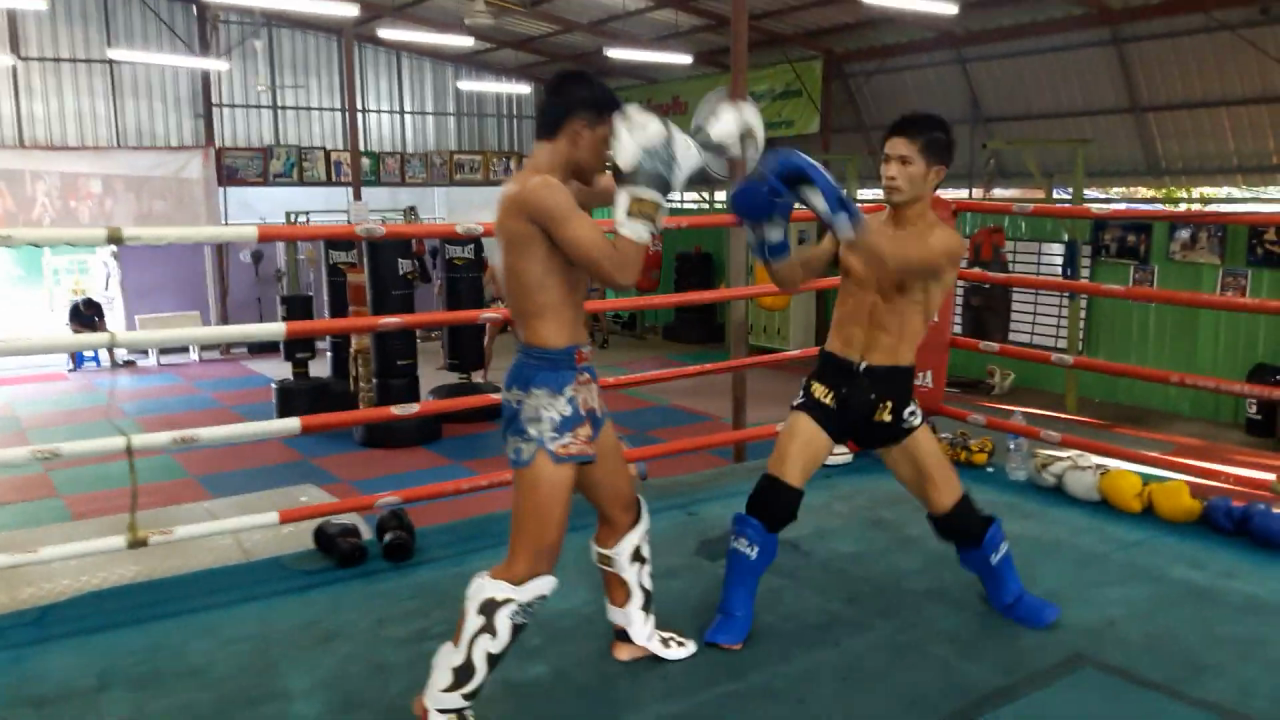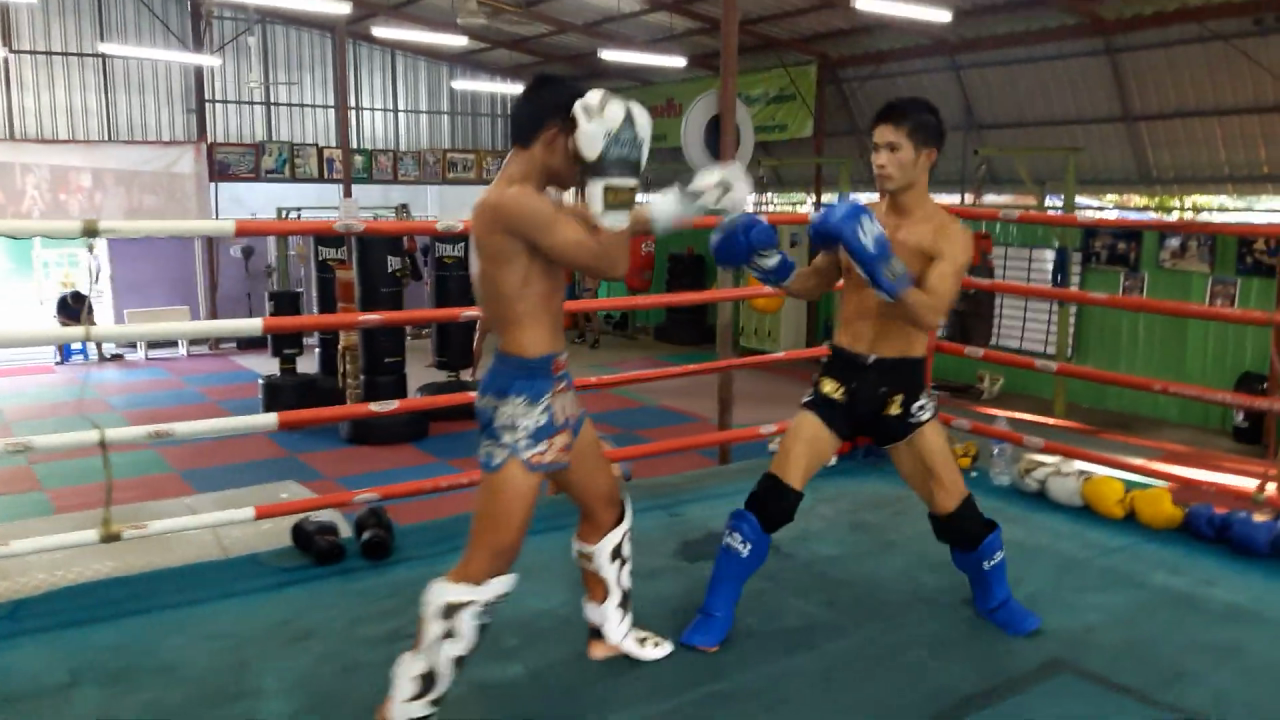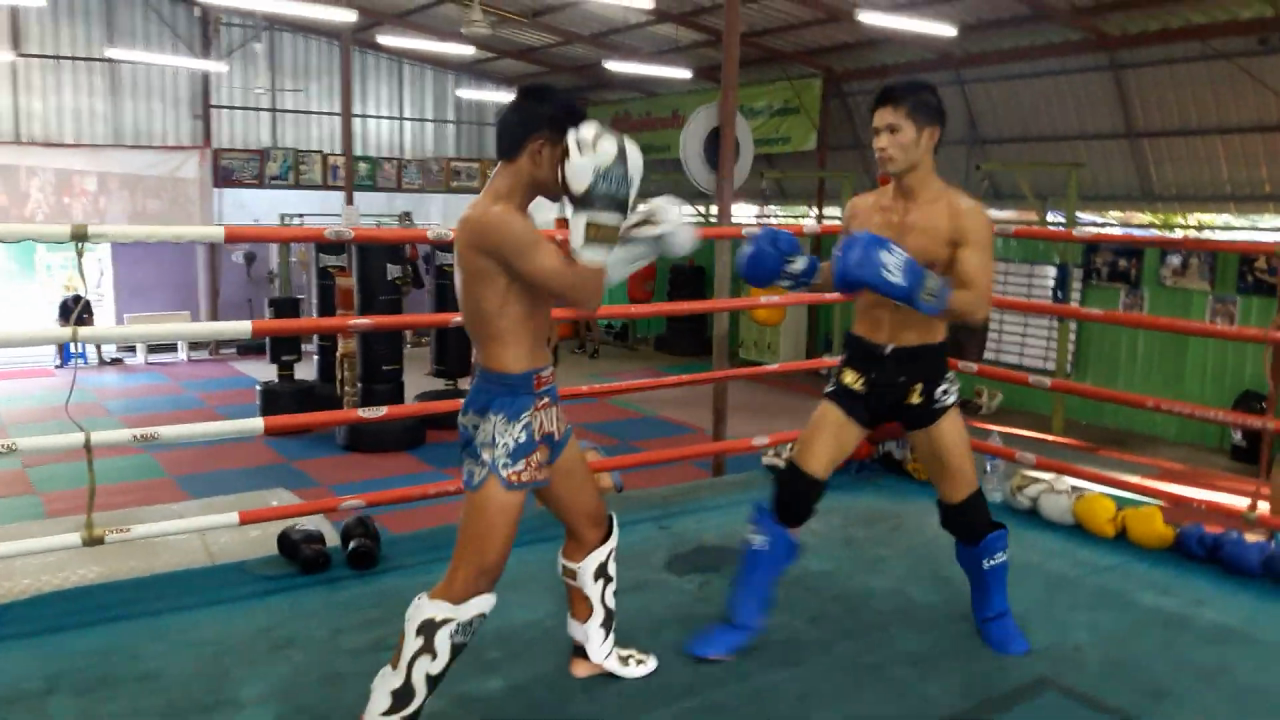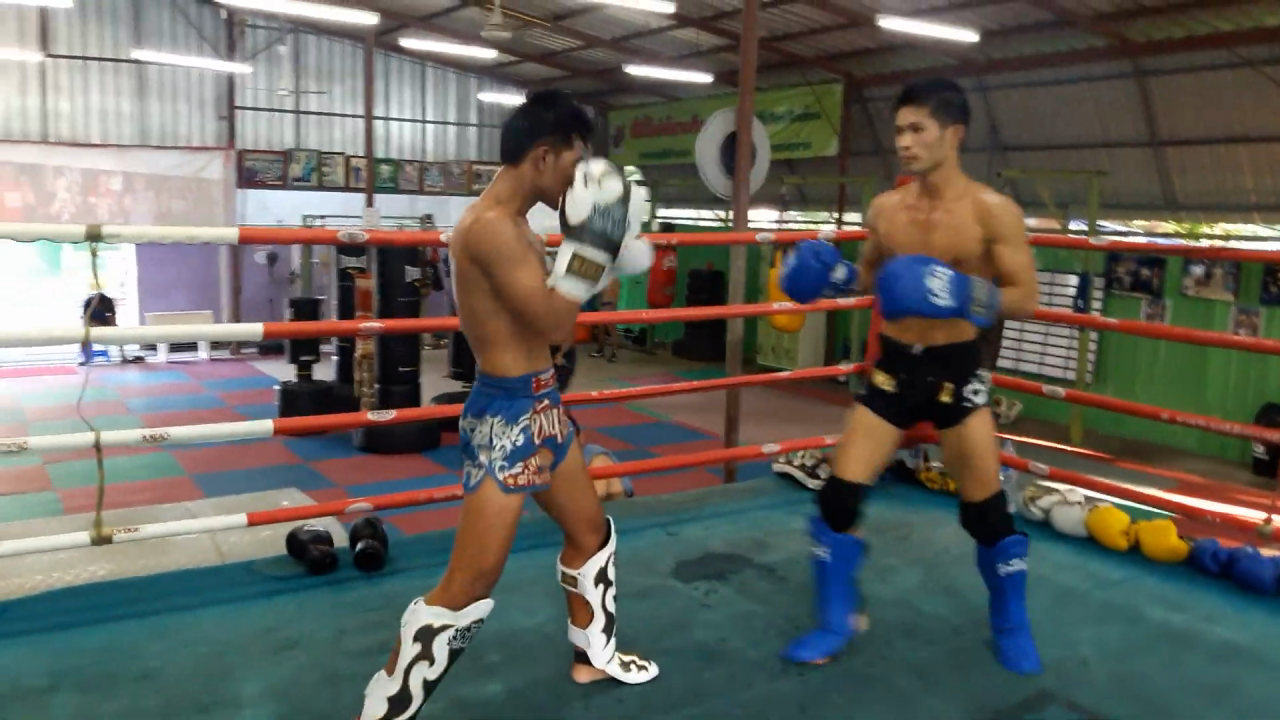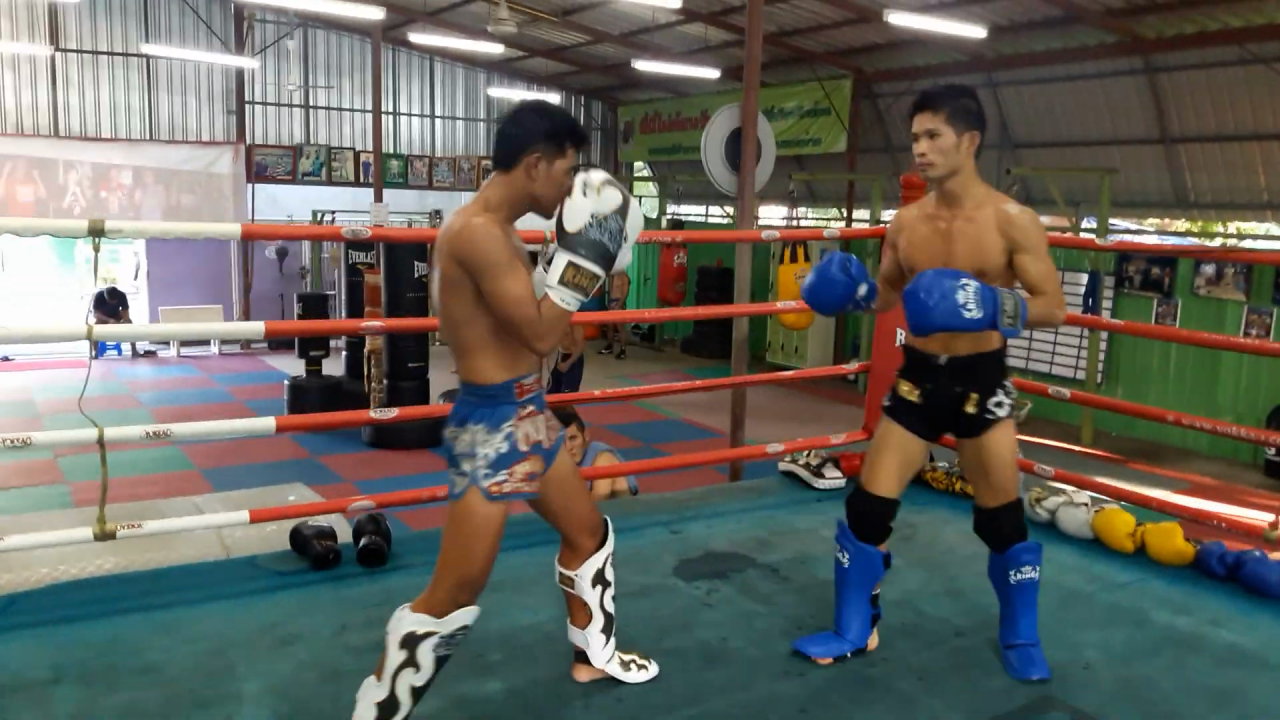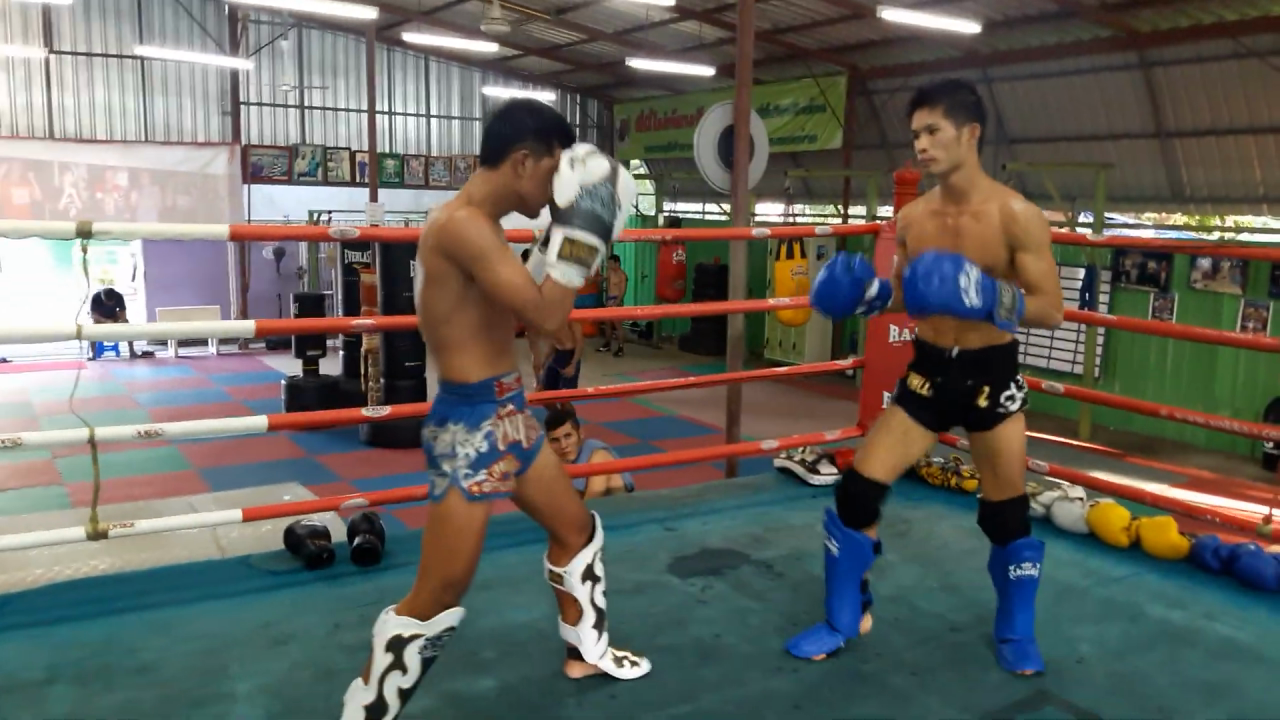
dt=0.1s
person 1, frame 1
left shoulder: (555, 192)
right shoulder: (538, 192)
left elbow: (608, 227)
right elbow: (621, 270)
left wrist: (672, 160)
right wrist: (641, 178)
left hip: (570, 381)
right hip: (546, 389)
left knee: (623, 508)
right knee: (529, 566)
left ankle: (632, 630)
person 1, frame 2
left shoulder: (529, 199)
right shoulder: (513, 202)
left elbow: (614, 227)
right elbow: (611, 261)
left wrist: (699, 194)
right wrist: (615, 168)
left hip: (549, 388)
right hip: (522, 396)
left knee: (607, 507)
right knee: (484, 567)
left ankle: (608, 629)
person 1, frame 3
left shoulder: (509, 215)
right shoulder: (494, 219)
left elbow: (572, 274)
right elbow: (582, 293)
left wrist: (646, 237)
right wrist: (599, 200)
left hip: (539, 405)
right hip: (506, 415)
left knee: (592, 527)
right knee: (468, 585)
left ankle: (594, 648)
person 1, frame 4
left shoulder: (512, 220)
right shoulder: (491, 225)
right elbow: (555, 326)
left wrist: (594, 244)
right wrist: (588, 239)
left hip: (540, 408)
right hip: (506, 417)
left knee: (592, 532)
right knee: (466, 591)
left ankle: (593, 653)
person 1, frame 5
left shoulder: (497, 229)
right shoulder: (476, 230)
right elbow: (541, 337)
left wrist: (585, 252)
right wrist: (585, 249)
left hip: (529, 413)
right hip: (488, 424)
left knee: (589, 533)
right knee: (453, 596)
left ankle: (594, 652)
person 1, frame 6
left shoulder: (482, 223)
right shoulder: (461, 224)
left elbow: (524, 299)
right elbow: (547, 316)
left wrist: (576, 229)
right wrist: (579, 223)
left hip: (509, 412)
right hip: (469, 423)
left knee: (577, 529)
right knee: (438, 597)
left ankle: (586, 648)
person 2, frame 1
left shoulder: (945, 243)
right shoulder: (861, 221)
left elbow: (880, 255)
right elbow: (796, 273)
left wrist: (825, 199)
right wrist: (767, 225)
left hip: (892, 393)
right hip: (830, 382)
left knee: (954, 512)
right knee: (772, 501)
left ankle: (1007, 593)
right ankle: (735, 612)
person 2, frame 2
left shoulder: (948, 234)
right shoulder: (853, 222)
left elbow: (929, 314)
right elbow: (815, 285)
left wrist: (880, 263)
right wrist: (763, 257)
left hip: (901, 386)
right hip: (839, 377)
left knee: (954, 510)
right knee: (772, 499)
left ankle: (994, 598)
right ankle: (715, 613)
person 2, frame 3
left shoulder: (963, 216)
right shoulder: (861, 209)
left elbow: (978, 308)
left wrist: (911, 283)
right wrist: (794, 267)
left hip: (925, 374)
right hip: (861, 367)
left knee: (966, 506)
right knee: (795, 488)
left ankle: (994, 615)
right ankle: (741, 620)
person 2, frame 4
left shoulder: (992, 212)
right shoulder: (885, 209)
left elbow: (1026, 298)
left wrist: (961, 294)
right wrist: (833, 275)
left hip: (955, 371)
right hip: (894, 367)
left knee: (986, 511)
right knee: (839, 494)
left ankle: (1011, 629)
right ankle: (835, 622)
person 2, frame 5
left shoulder: (1012, 220)
right shoulder: (905, 222)
left elbow: (1053, 307)
left wrist: (989, 306)
right wrist: (856, 291)
left hip: (981, 381)
right hip: (918, 377)
left knee: (1003, 521)
right knee: (867, 507)
left ankle: (1020, 639)
right ankle: (853, 629)
person 2, frame 6
left shoulder: (1016, 215)
right shoulder: (912, 217)
left elbow: (1051, 309)
left wrist: (988, 296)
right wrist: (867, 292)
left hip: (990, 375)
right hip: (927, 370)
left knee: (1008, 515)
right knee: (857, 491)
left ankle: (1015, 633)
right ankle: (843, 620)
